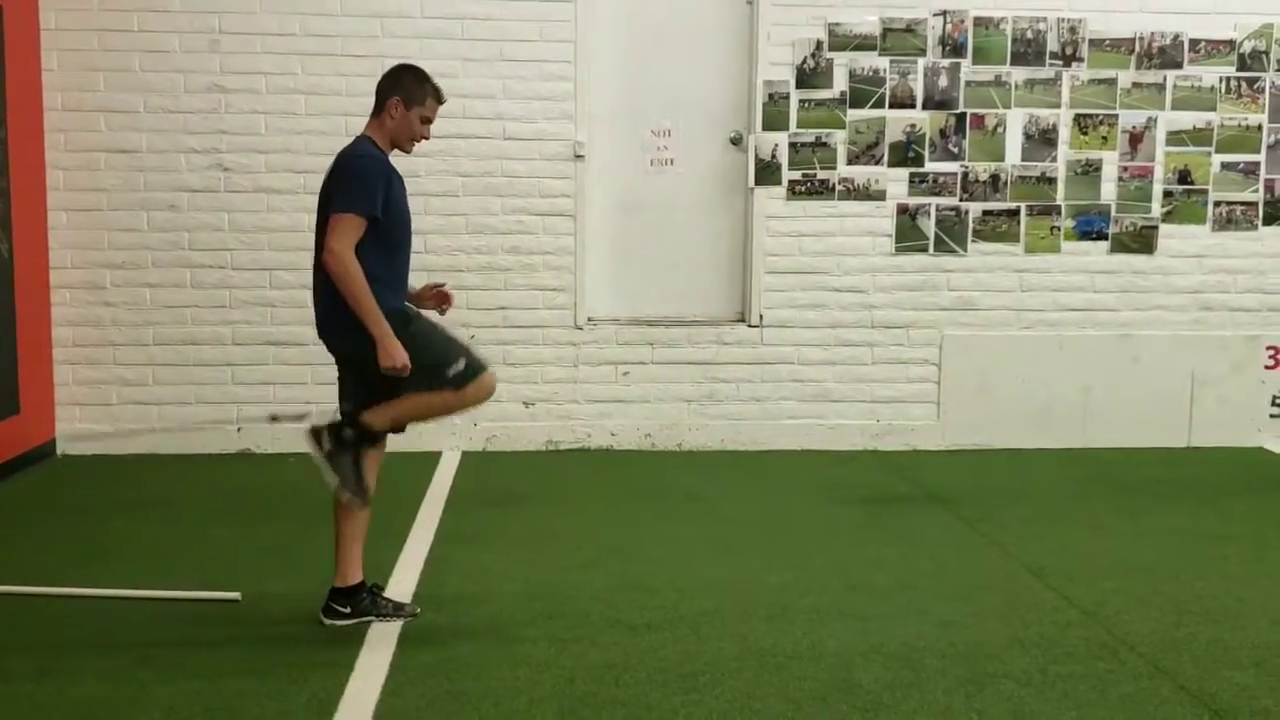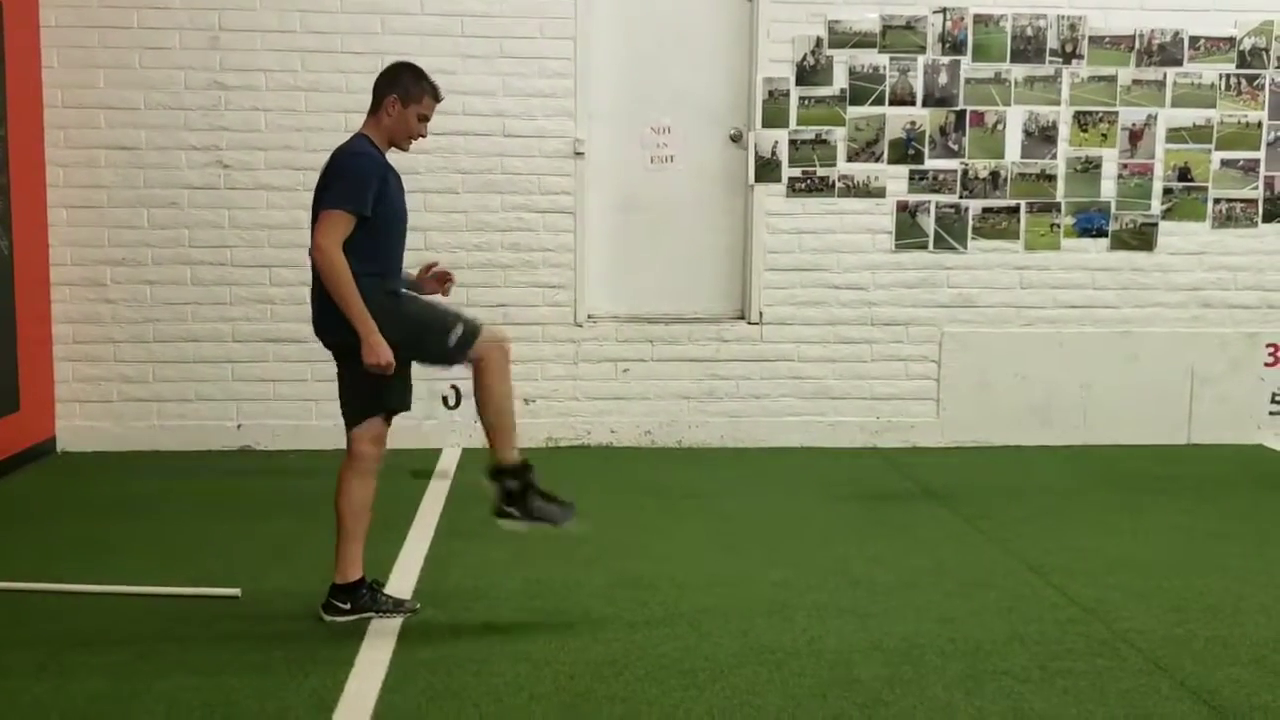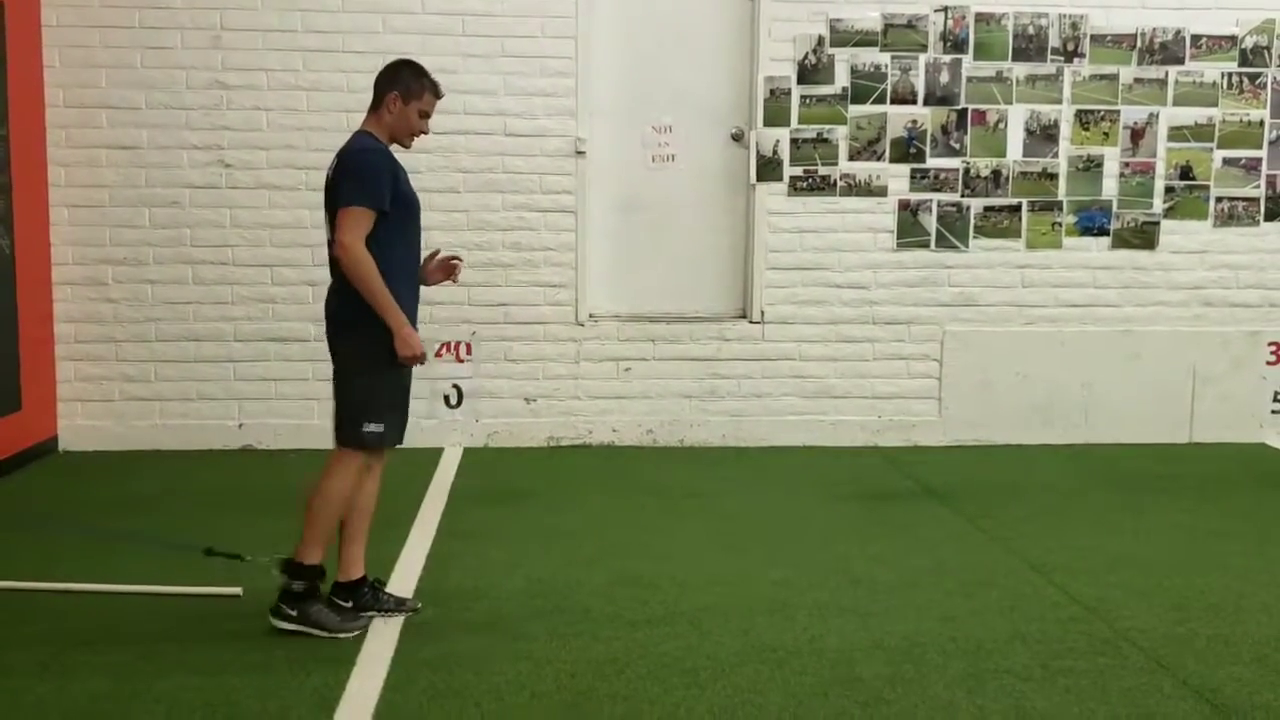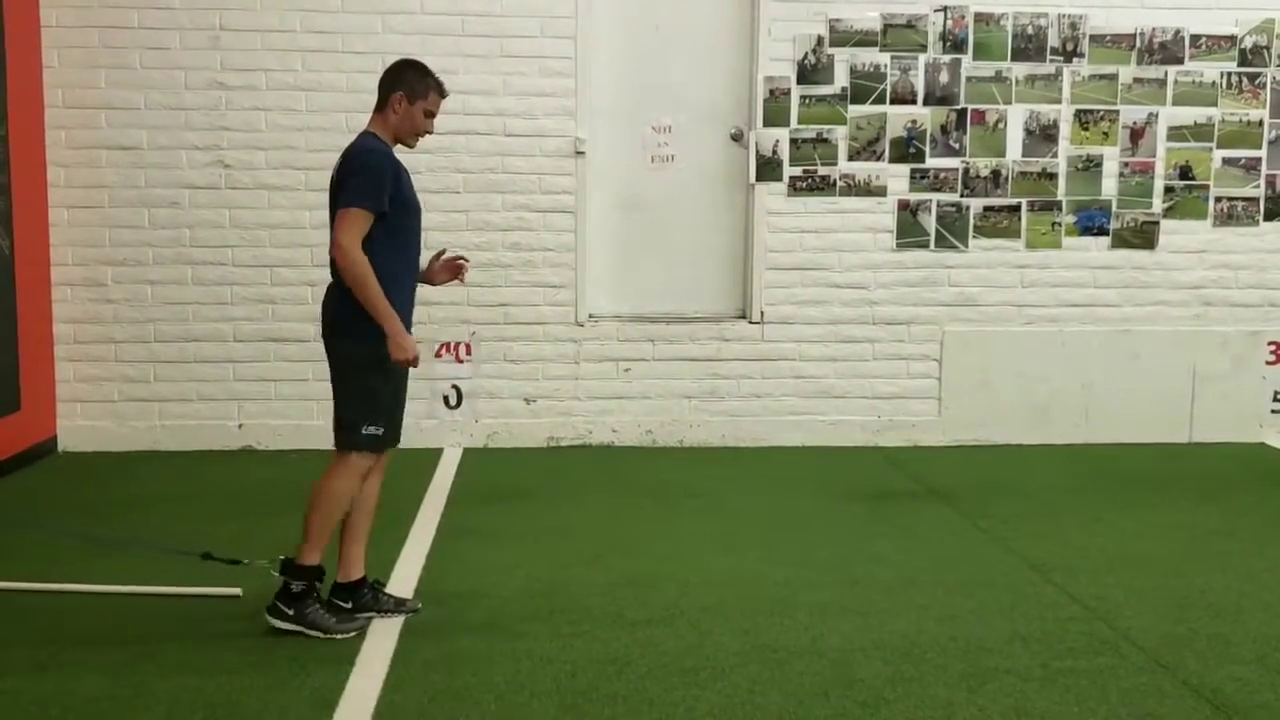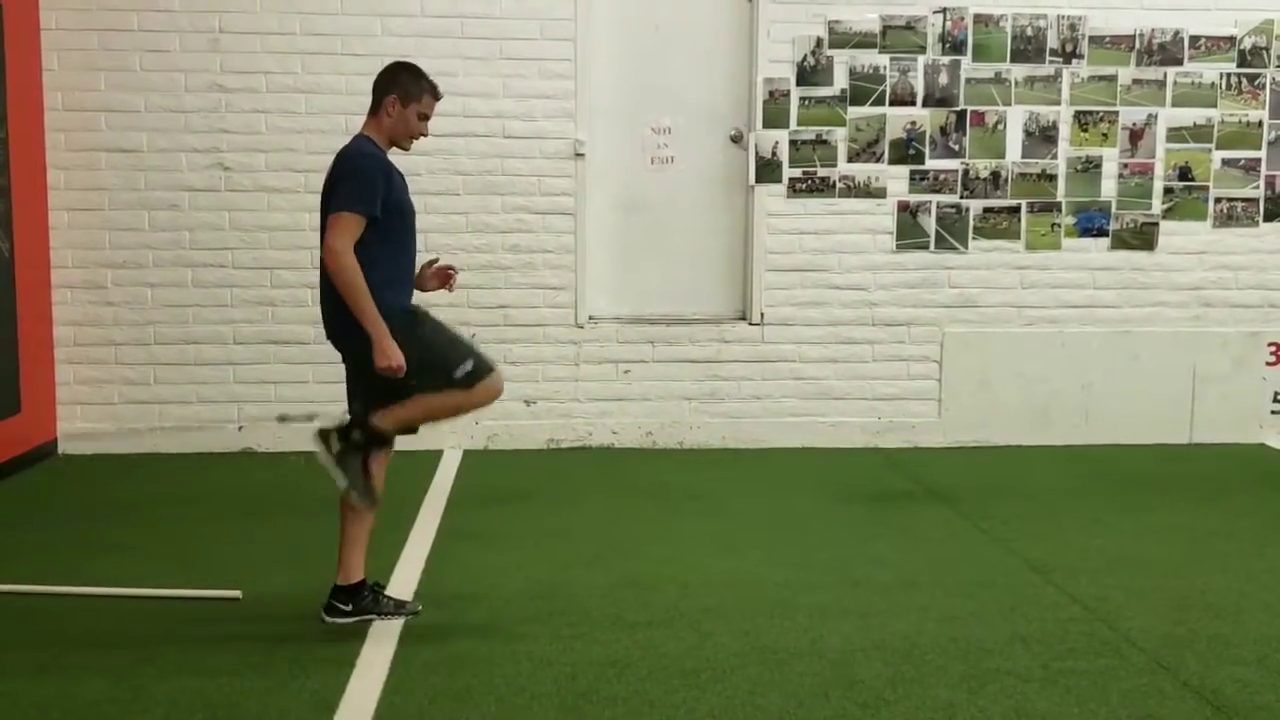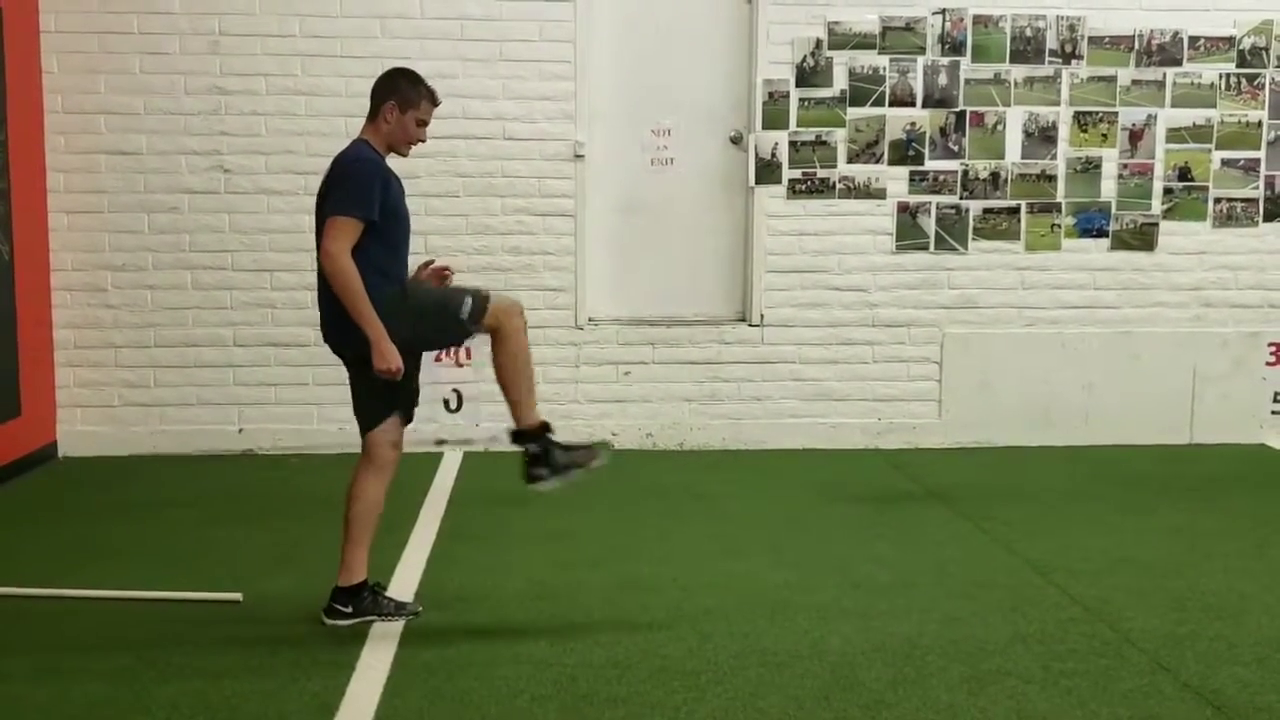
dt=0.3s
person 1, frame 1
left shoulder: (369, 165)
right shoulder: (363, 166)
right elbow: (337, 253)
left wrist: (410, 299)
right wrist: (384, 336)
left hip: (360, 322)
right hip: (366, 325)
left knee: (372, 450)
right knee: (477, 382)
left ankle: (348, 592)
right ankle: (350, 432)
person 1, frame 2
left shoulder: (369, 164)
right shoulder: (357, 161)
right elbow: (325, 248)
left wrist: (412, 282)
right wrist: (371, 333)
left hip: (365, 316)
right hip: (365, 318)
left knee: (367, 448)
right knee: (491, 346)
left ankle: (348, 588)
right ankle: (513, 483)
person 1, frame 3
left shoulder: (370, 159)
right shoulder: (369, 159)
right elbow: (348, 247)
left wrist: (417, 274)
right wrist: (400, 325)
left hip: (368, 330)
right hip: (373, 335)
left knee: (359, 453)
right knee: (362, 455)
left ankle: (350, 586)
right ankle: (299, 591)
person 1, frame 4
left shoulder: (377, 160)
right shoulder: (371, 159)
right elbow: (347, 248)
left wrist: (423, 274)
right wrist: (395, 327)
left hip: (370, 330)
right hip: (369, 332)
left knee: (369, 454)
right knee: (359, 457)
left ankle: (351, 587)
right ankle: (297, 592)
person 1, frame 5
left shoulder: (372, 164)
right shoulder: (362, 163)
right elbow: (337, 251)
left wrist: (415, 280)
right wrist: (380, 336)
left hip: (374, 320)
right hip: (373, 323)
left knee: (380, 450)
right knee: (484, 383)
left ankle: (350, 590)
right ankle: (357, 435)
person 1, frame 6
left shoulder: (368, 169)
right shoulder: (360, 167)
right elbow: (333, 256)
left wrist: (411, 282)
right wrist: (380, 338)
left hip: (367, 321)
right hip: (369, 322)
left knee: (383, 449)
right knee: (507, 313)
left ankle: (352, 592)
right ankle: (536, 445)
